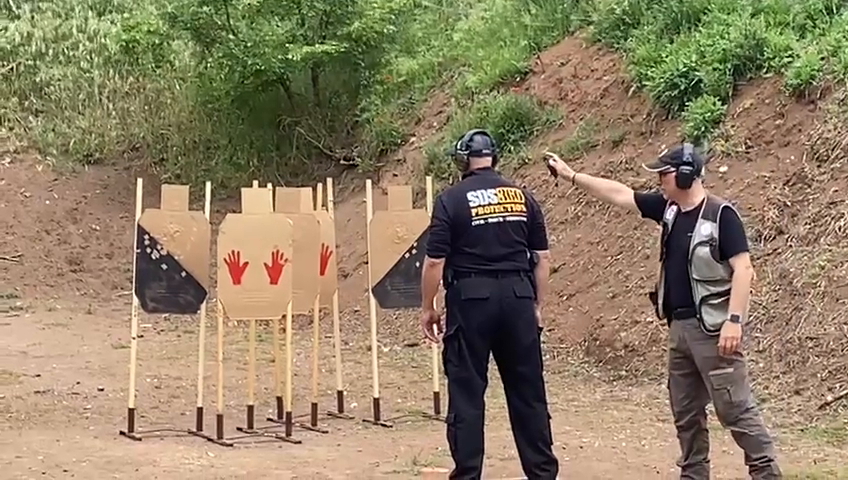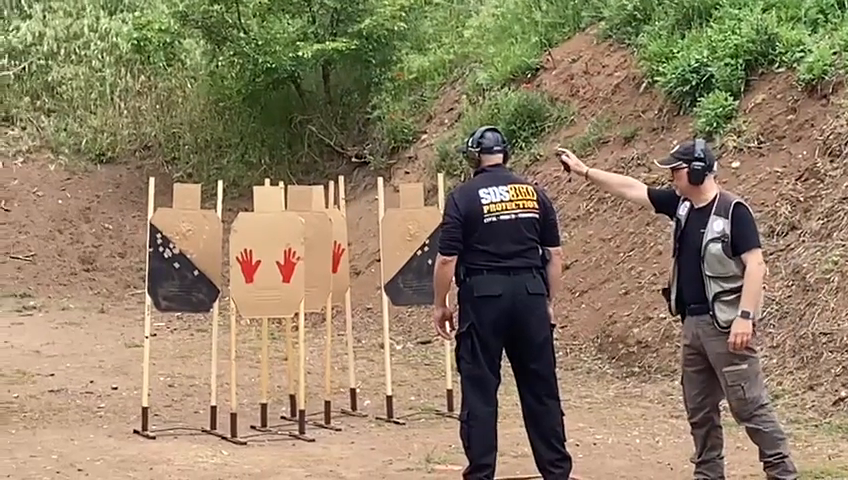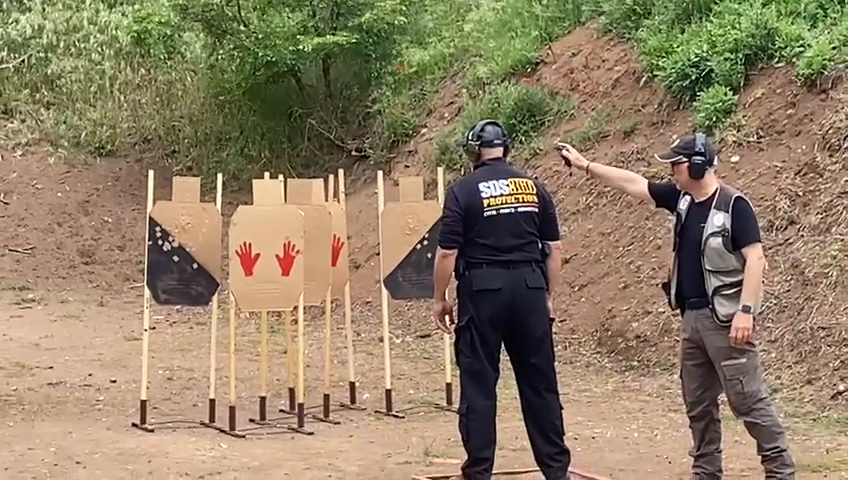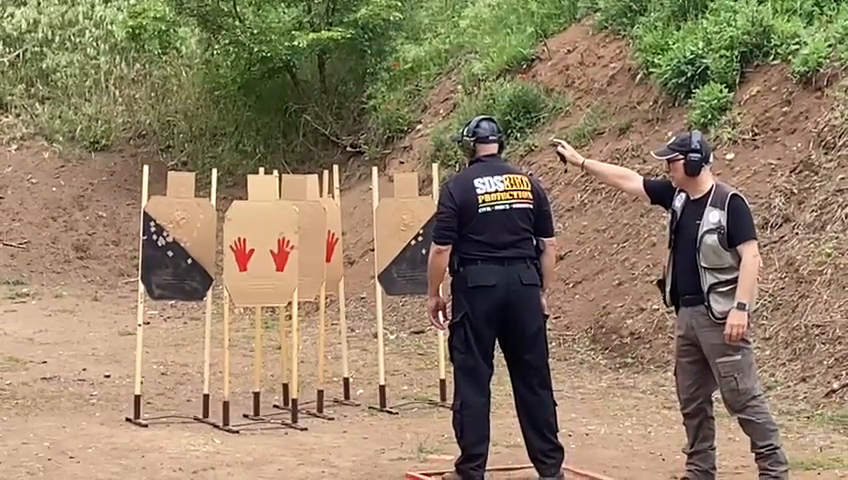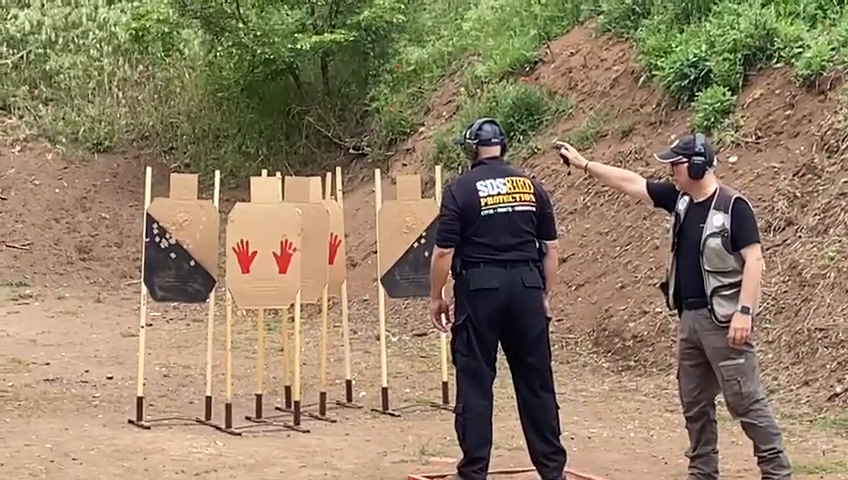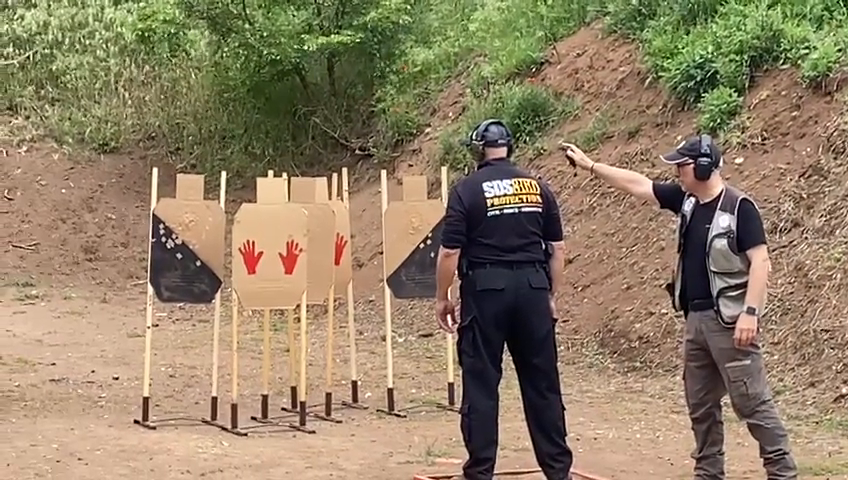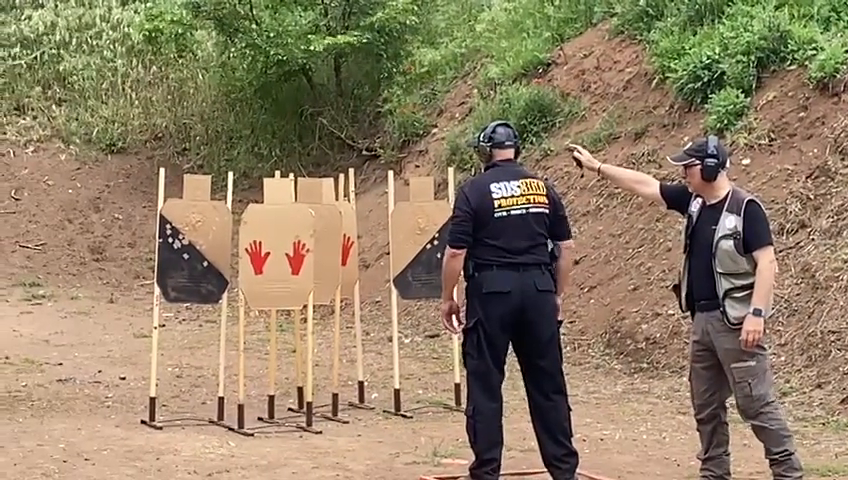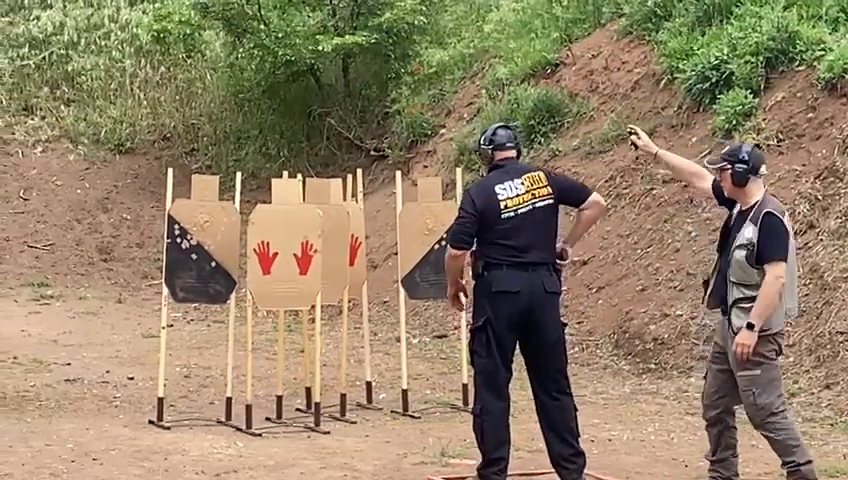
dt=0.4s
person 1, frame 1
left shoulder: (452, 199)
right shoulder: (523, 196)
left elbow: (434, 262)
right elbow: (542, 257)
left wrist: (428, 307)
right wrist: (537, 304)
left hip: (471, 298)
right hip: (517, 296)
left knee: (466, 391)
right knee: (528, 390)
person 1, frame 2
left shoulder: (463, 196)
right shoulder: (534, 193)
left elbow: (447, 259)
right elbow: (554, 254)
left wrist: (440, 305)
right wrist: (549, 300)
left hip: (483, 295)
right hip: (529, 293)
left knee: (479, 389)
right knee: (541, 387)
person 1, frame 3
left shoulder: (463, 189)
right shoulder: (534, 187)
left elbow: (447, 252)
right elbow: (553, 247)
left wrist: (440, 298)
right wrist: (548, 293)
left hip: (482, 289)
right hip: (529, 287)
left knee: (478, 383)
right knee: (540, 382)
person 1, frame 4
left shoulder: (458, 185)
right shoulder: (528, 183)
left elbow: (441, 248)
right elbow: (548, 243)
left wrist: (434, 294)
right wrist: (542, 289)
left hip: (476, 285)
right hip: (523, 283)
left knee: (472, 378)
right knee: (534, 378)
person 1, frame 5
left shoulder: (461, 188)
right shoulder: (531, 186)
left elbow: (444, 251)
right elbow: (551, 247)
left wrist: (436, 297)
right wrist: (545, 293)
left hip: (479, 288)
right hip: (526, 287)
left knee: (475, 382)
right knee: (536, 381)
person 1, frame 6
left shoulder: (467, 189)
right shoulder: (537, 187)
left elbow: (450, 251)
right elbow: (557, 248)
left wrist: (442, 298)
right wrist: (552, 295)
left hip: (485, 289)
right hip: (532, 287)
left knee: (481, 383)
right knee: (542, 382)
person 1, frame 7
left shoulder: (473, 189)
right shoulder: (542, 188)
left elbow: (455, 251)
right elbow: (565, 247)
left wrist: (447, 298)
right wrist: (558, 293)
left hip: (491, 289)
right hip: (537, 288)
left knee: (485, 384)
right knee: (548, 383)
person 1, frame 8
left shoulder: (479, 191)
right shoulder: (546, 179)
left elbow: (456, 251)
right elbow: (595, 203)
left wrist: (454, 286)
right wrist: (569, 241)
left hip: (498, 289)
right hip: (543, 287)
left knee: (492, 384)
right knee: (553, 384)
person 2, frame 1
left shoulder: (721, 214)
right shoulder: (669, 208)
left elbow: (743, 268)
right elbow: (619, 193)
left wrist: (734, 319)
right wrist: (571, 175)
left hip: (712, 329)
right hip: (679, 327)
left knee: (735, 409)
right knee: (685, 411)
person 2, frame 2
left shoulder: (733, 210)
right shoulder: (681, 204)
left elbow: (755, 265)
right elbow: (631, 188)
left wrist: (745, 316)
right wrist: (584, 171)
left hip: (724, 324)
right hip: (693, 323)
left knee: (750, 405)
right knee: (699, 408)
person 2, frame 3
left shoulder: (733, 205)
right shoulder: (682, 198)
left elbow: (755, 259)
right elbow: (632, 182)
left wrist: (746, 310)
right wrist: (585, 165)
left hip: (724, 319)
right hip: (692, 317)
left knee: (748, 399)
right knee: (698, 402)
person 2, frame 4
left shoulder: (729, 202)
right shoulder: (677, 195)
left elbow: (751, 256)
right elbow: (627, 179)
left wrist: (741, 307)
right wrist: (581, 161)
left hip: (719, 315)
right hip: (687, 314)
left knee: (743, 396)
right knee: (691, 399)
person 2, frame 5
left shoulder: (733, 205)
right shoulder: (680, 199)
left elbow: (754, 260)
right elbow: (631, 182)
left wrist: (744, 311)
right wrist: (584, 164)
left hip: (722, 319)
right hip: (689, 318)
left knee: (745, 400)
right knee: (694, 403)
person 2, frame 6
left shoulder: (739, 206)
right shoulder: (686, 200)
left elbow: (761, 261)
right elbow: (638, 183)
left wrist: (751, 312)
right wrist: (590, 165)
left hip: (729, 321)
right hip: (696, 319)
left knee: (752, 401)
right knee: (700, 404)
person 2, frame 7
left shoulder: (745, 207)
right shoulder: (693, 201)
left elbow: (767, 262)
right elbow: (645, 184)
left wrist: (757, 313)
right wrist: (597, 166)
left hip: (735, 321)
right hip: (702, 320)
left knee: (756, 402)
right knee: (706, 405)
person 2, frame 8
left shoulder: (769, 218)
right shoulder: (740, 204)
left elbow: (776, 279)
right elbow: (697, 177)
left wrist: (751, 328)
right wrist: (654, 150)
left hip: (754, 329)
right hip: (733, 324)
left knee: (765, 410)
right knee: (715, 405)
